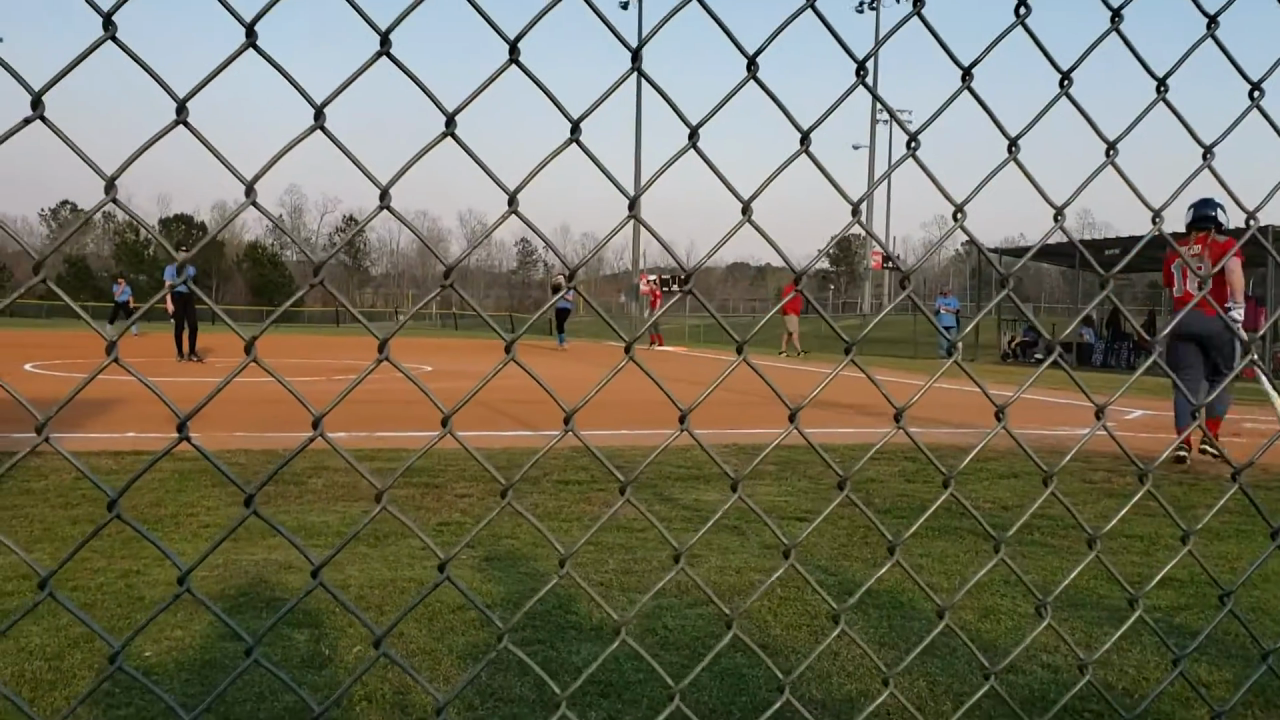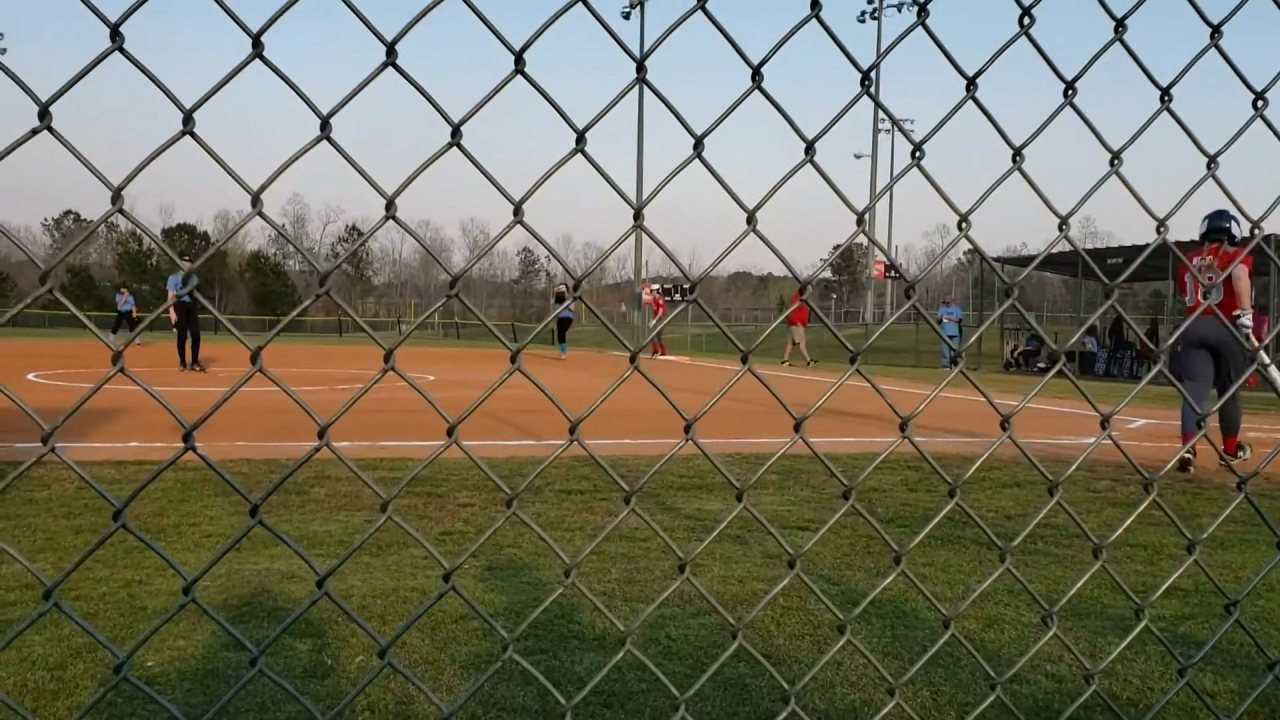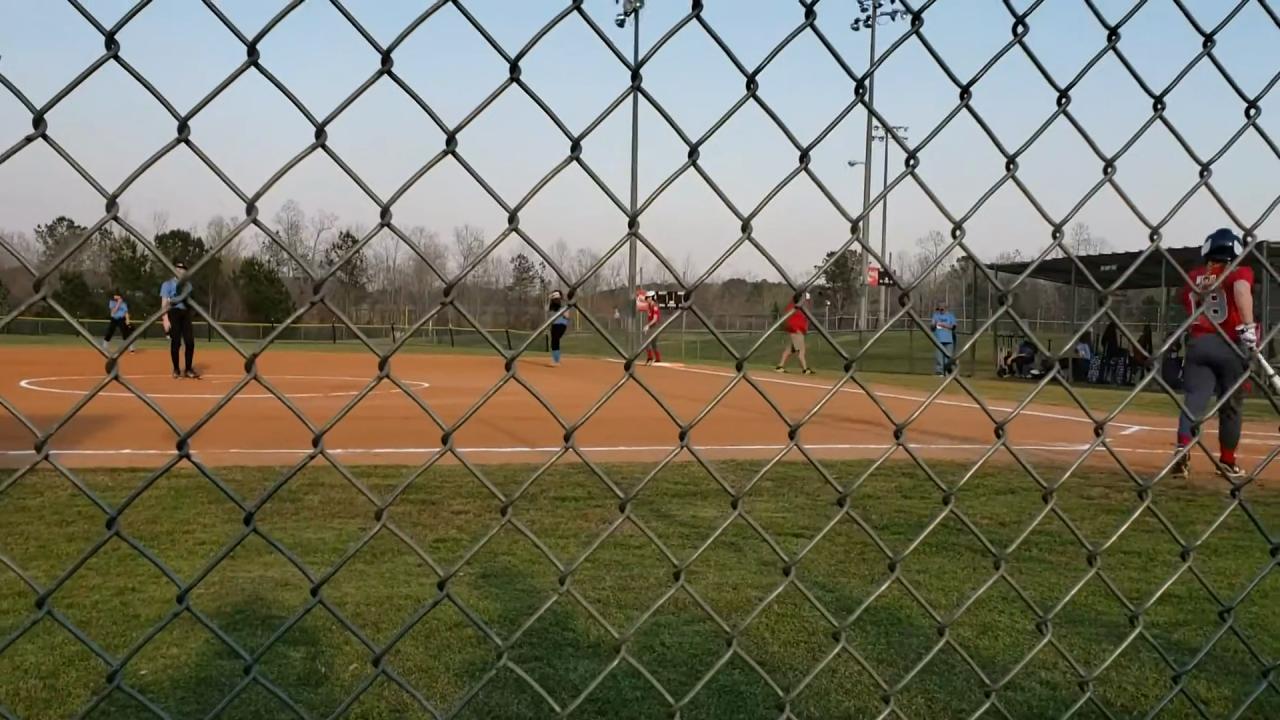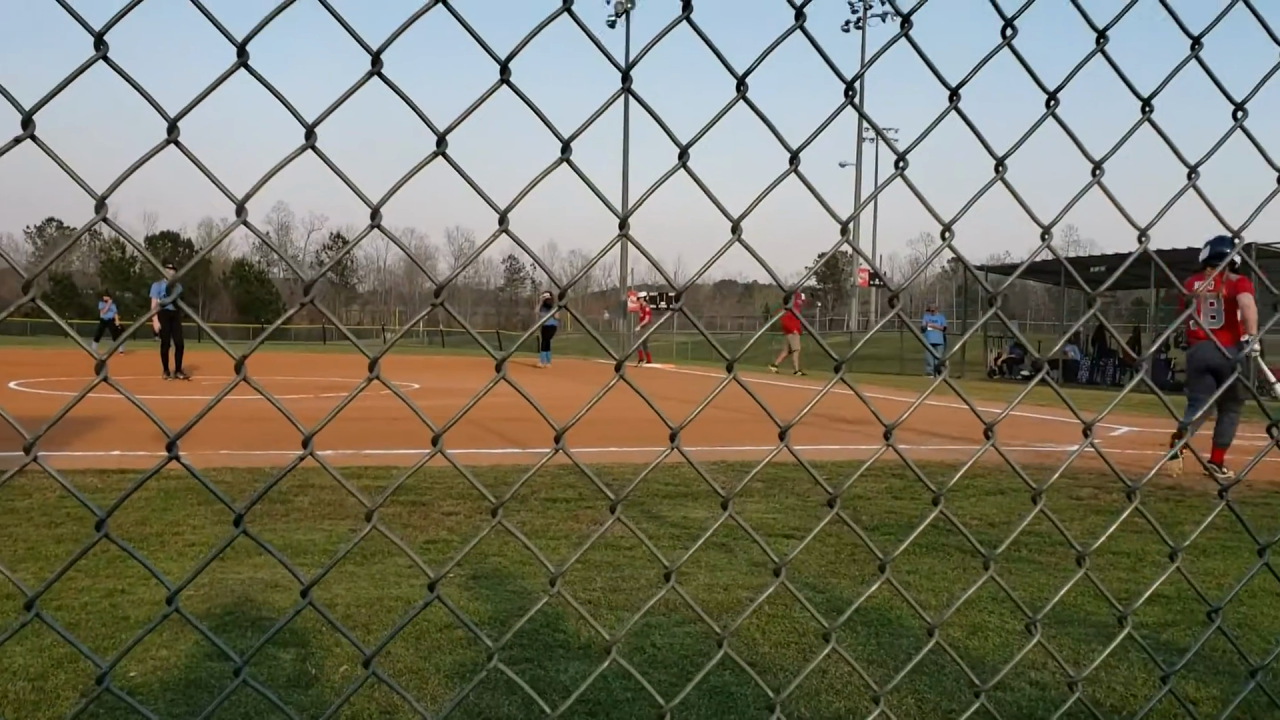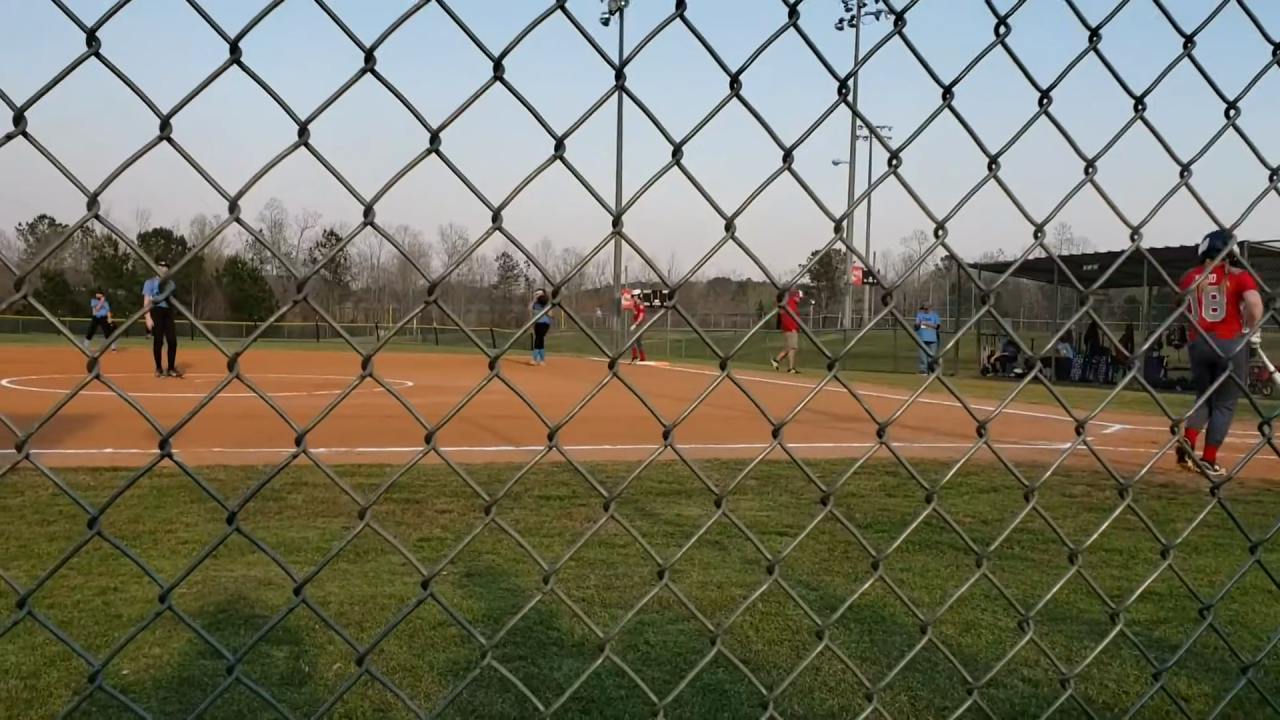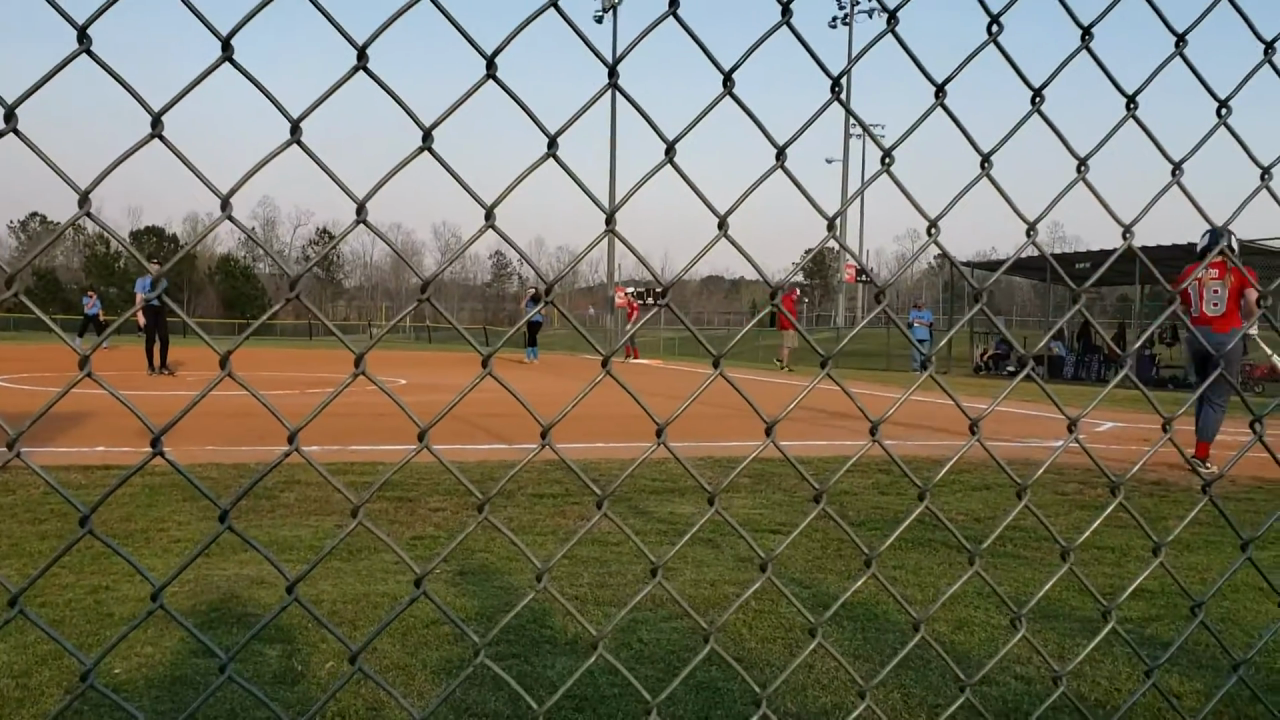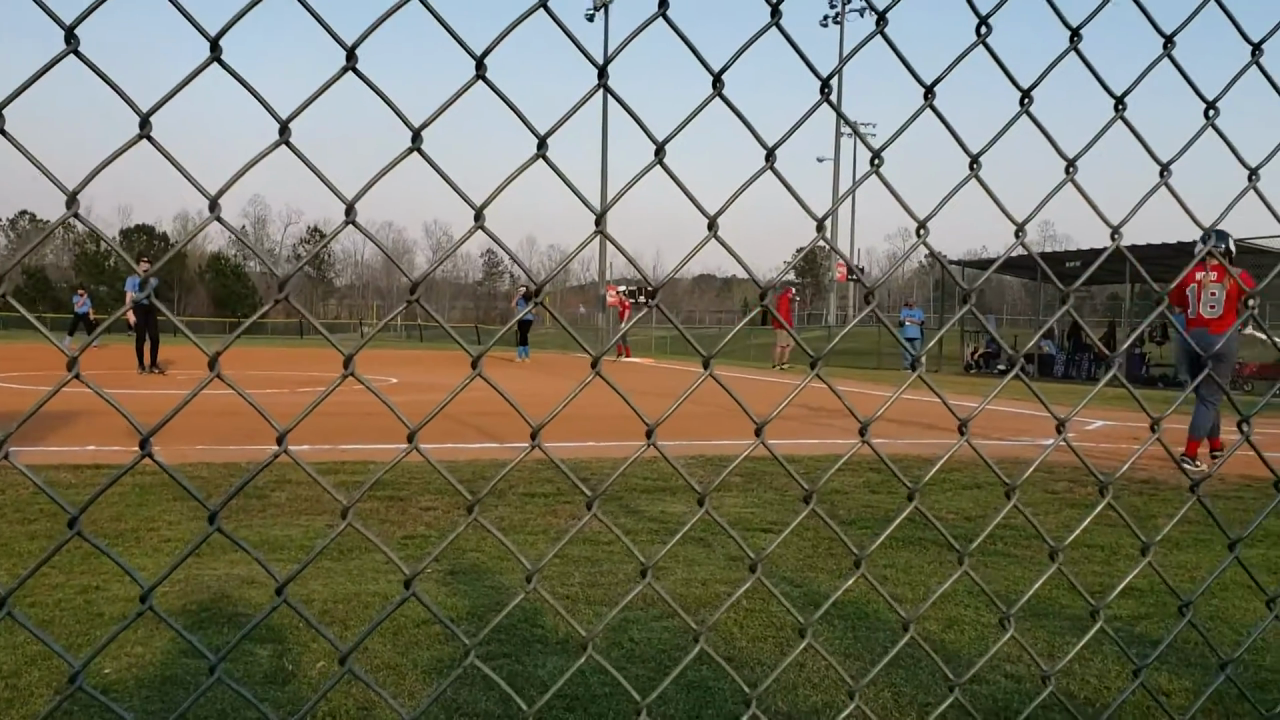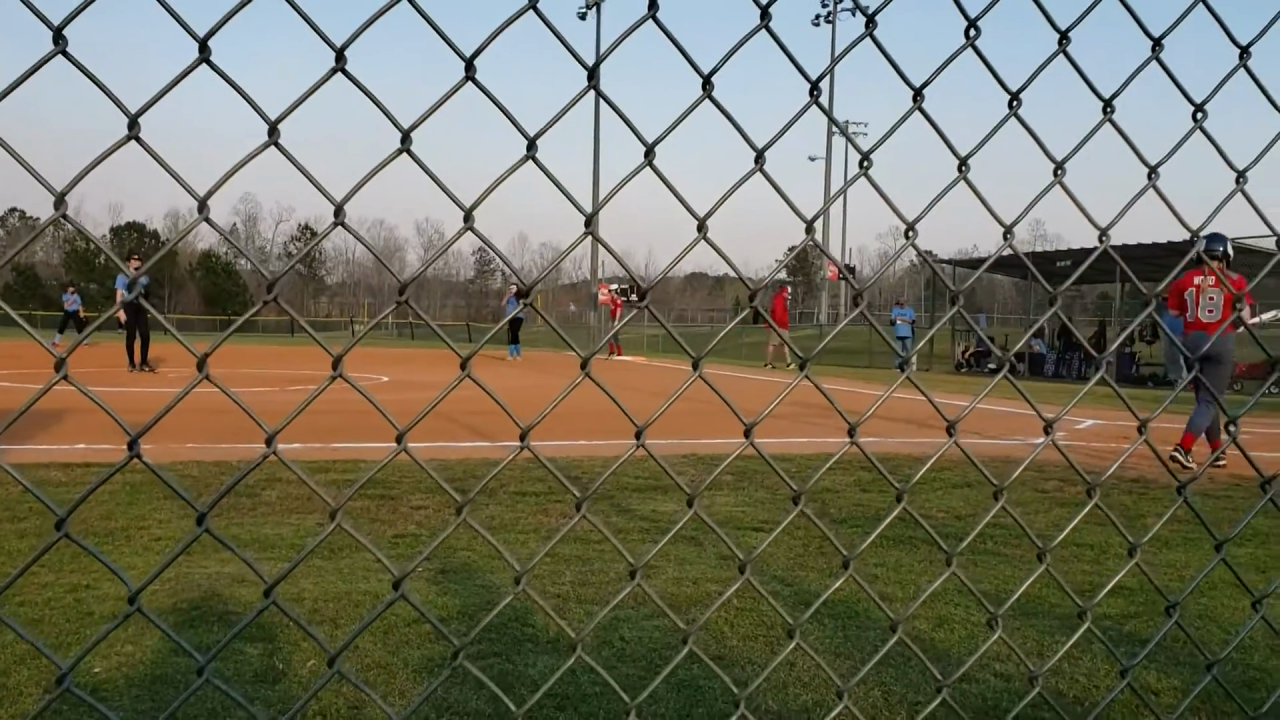
dt=0.1s
person 1, frame 1
left shoulder: (1175, 250)
right shoulder: (1225, 245)
left elbow: (1169, 286)
right elbow: (1233, 268)
right wrist: (1237, 305)
left hip: (1183, 321)
right hip: (1215, 321)
left knee: (1186, 385)
right knee: (1219, 382)
left ankle: (1182, 444)
right ankle: (1210, 436)
person 1, frame 2
left shoulder: (1189, 260)
right shoulder: (1236, 255)
right elbow: (1240, 275)
right wrist: (1245, 312)
left hip: (1193, 329)
right hip: (1226, 329)
left knee: (1193, 392)
right knee: (1228, 391)
left ankle: (1187, 448)
right ankle: (1231, 448)
person 1, frame 3
left shoulder: (1193, 278)
right shoulder: (1238, 273)
right elbow: (1242, 292)
right wrist: (1248, 327)
left hip: (1198, 346)
right hip: (1232, 347)
left knee: (1193, 406)
right knee: (1231, 407)
left ankle: (1182, 449)
right ankle: (1227, 461)
person 1, frame 4
left shoulder: (1190, 283)
right shoulder: (1237, 282)
right elbow: (1248, 304)
right wrist: (1251, 337)
left hip: (1198, 352)
right hip: (1230, 351)
left knee: (1196, 407)
right knee: (1230, 408)
left ankle: (1178, 439)
right ankle: (1217, 462)
person 1, frame 5
left shoulder: (1190, 277)
right shoulder: (1239, 275)
left elbow: (1183, 311)
right elbow: (1254, 303)
right wrist: (1252, 330)
left hip: (1199, 344)
right hip: (1230, 344)
left knee: (1203, 398)
right knee: (1225, 403)
left ankle: (1188, 440)
right ankle: (1208, 459)
person 1, frame 6
left shoulder: (1190, 272)
right shoulder: (1240, 272)
left elbow: (1179, 306)
right elbow: (1253, 300)
right wrist: (1249, 321)
left hip: (1197, 338)
right hip: (1226, 339)
left knee: (1205, 393)
right knee: (1217, 400)
left ankle: (1200, 447)
right ankle: (1200, 456)
person 1, frame 7
left shoulder: (1188, 276)
right shoulder: (1238, 276)
left elbow: (1175, 308)
right wrist: (1239, 319)
left hip: (1194, 339)
right hip: (1223, 341)
left knee: (1205, 395)
right knee: (1210, 400)
left ankle: (1215, 448)
right ankle: (1189, 454)
person 1, frame 8
left shoulder: (1185, 278)
right shoulder: (1235, 280)
left elbow: (1173, 312)
right elbow: (1244, 317)
right wrist: (1230, 315)
left hip: (1191, 341)
right hip: (1220, 343)
left knee: (1205, 396)
right knee: (1209, 400)
left ankle: (1217, 452)
right ankle: (1183, 448)
